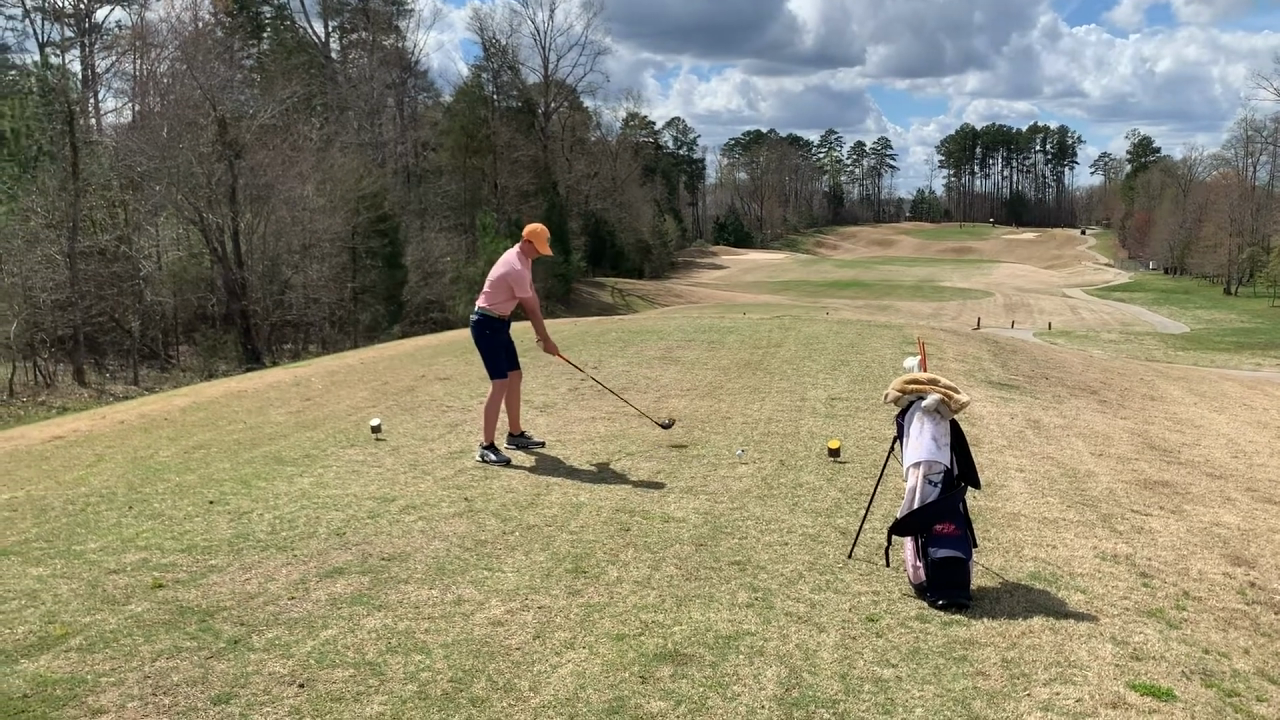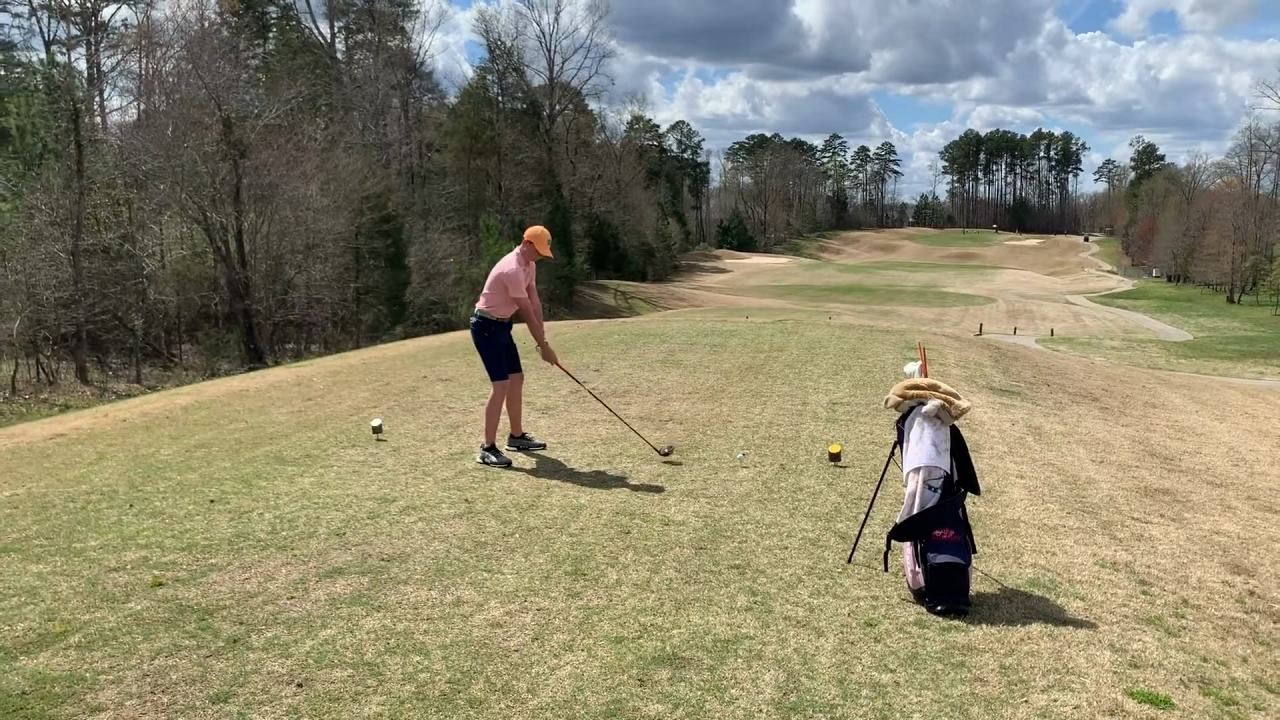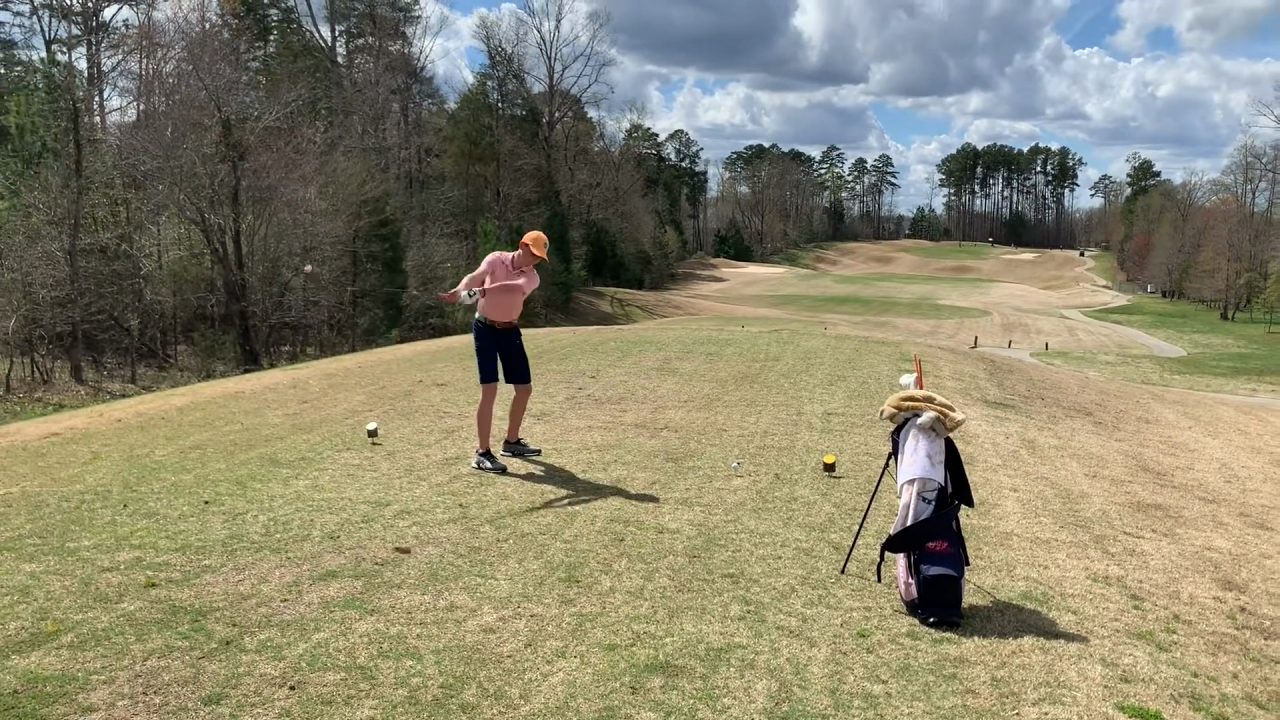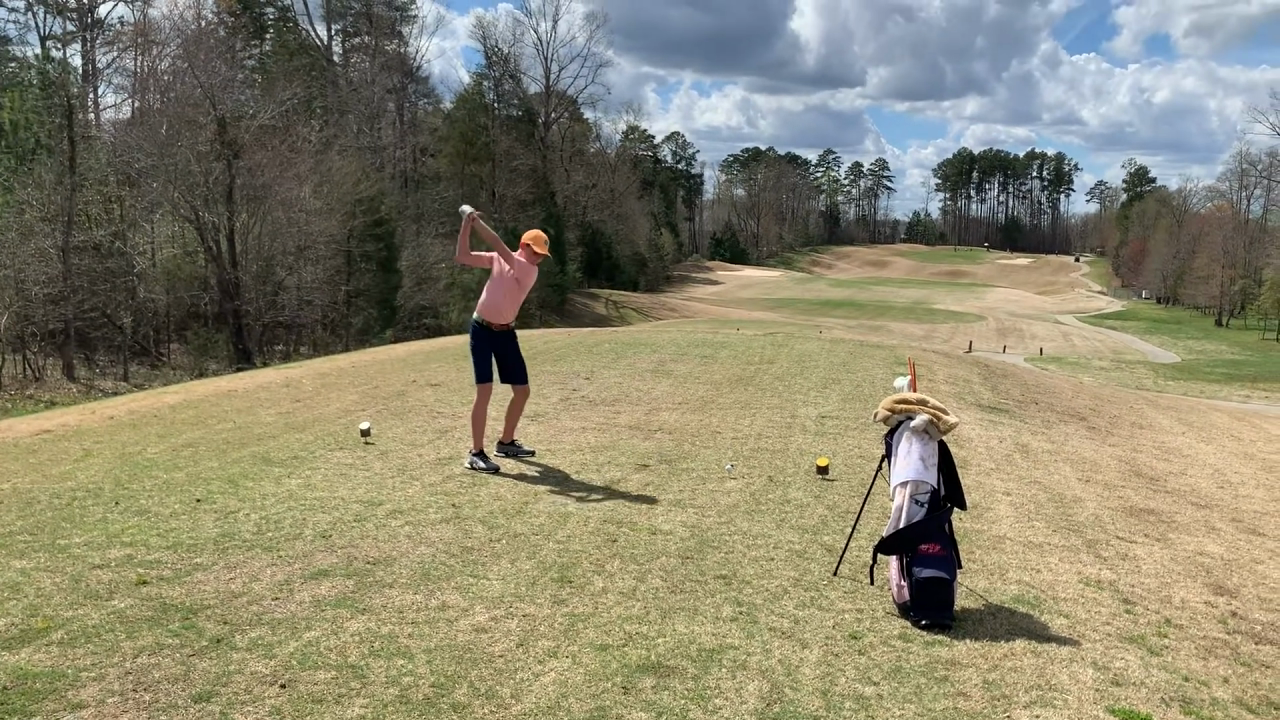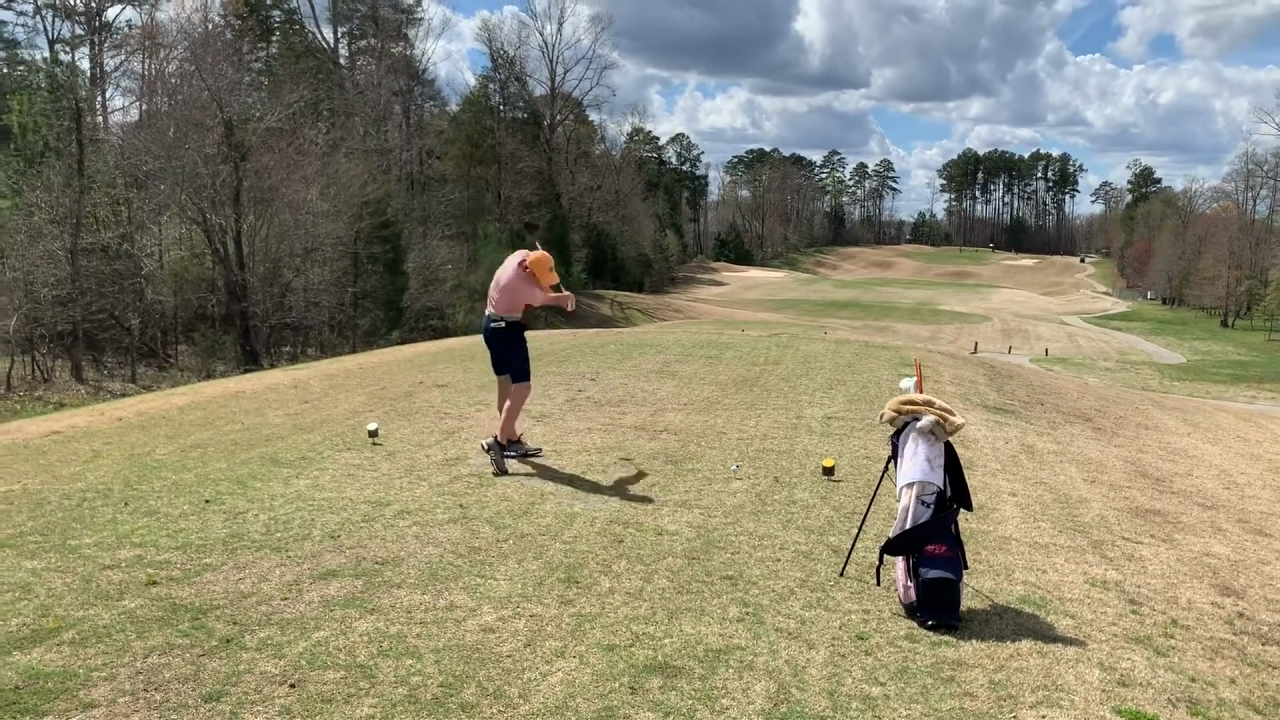
dt=0.4s
person 1, frame 1
left shoulder: (522, 259)
right shoulder: (515, 269)
left elbow: (532, 298)
right elbow: (532, 310)
left wrist: (540, 336)
right wrist: (547, 340)
left hip: (499, 323)
right hip: (486, 324)
left knee: (514, 377)
right knee: (500, 383)
left ankle: (515, 434)
right ankle: (486, 447)
person 1, frame 2
left shoulder: (527, 265)
right shoulder: (512, 270)
left elbow: (535, 303)
right elbow: (527, 313)
left wrist: (542, 339)
right wrist: (543, 346)
left hip: (501, 326)
right hip: (486, 327)
left knee: (516, 380)
right knee: (501, 385)
left ankle: (516, 436)
right ankle: (487, 448)
person 1, frame 3
left shoulder: (532, 278)
right shoulder: (496, 259)
left elbow: (508, 287)
right elbow: (475, 277)
left wrist: (479, 292)
right wrist: (459, 290)
left hip: (510, 332)
right hip: (486, 326)
left knee: (524, 389)
right knee: (489, 390)
left ankle: (512, 441)
right ankle: (482, 453)
person 1, frame 4
left shoulder: (529, 271)
right shoulder: (498, 258)
left elbow: (498, 245)
right elbow: (462, 257)
left wrist: (474, 220)
right wrist: (466, 224)
left hip: (505, 333)
right hip: (482, 330)
left knee: (522, 391)
right knee: (484, 390)
left ankle: (506, 442)
right ankle: (476, 453)
person 1, frame 5
left shoulder: (521, 256)
right shoulder: (525, 286)
right elbow: (547, 298)
left wrist: (562, 297)
right wrist: (566, 297)
left hip: (492, 327)
right hip: (507, 329)
left knee: (506, 385)
right knee: (521, 389)
left ankle: (511, 439)
right ankle: (499, 441)
